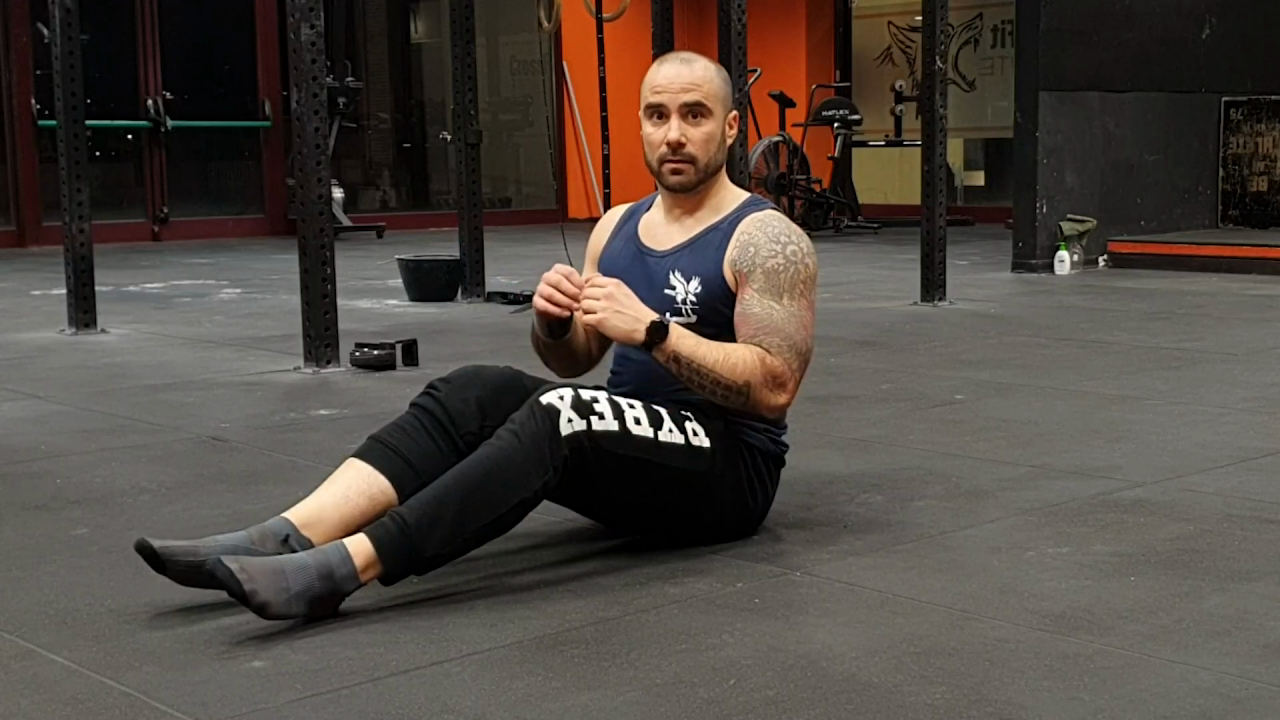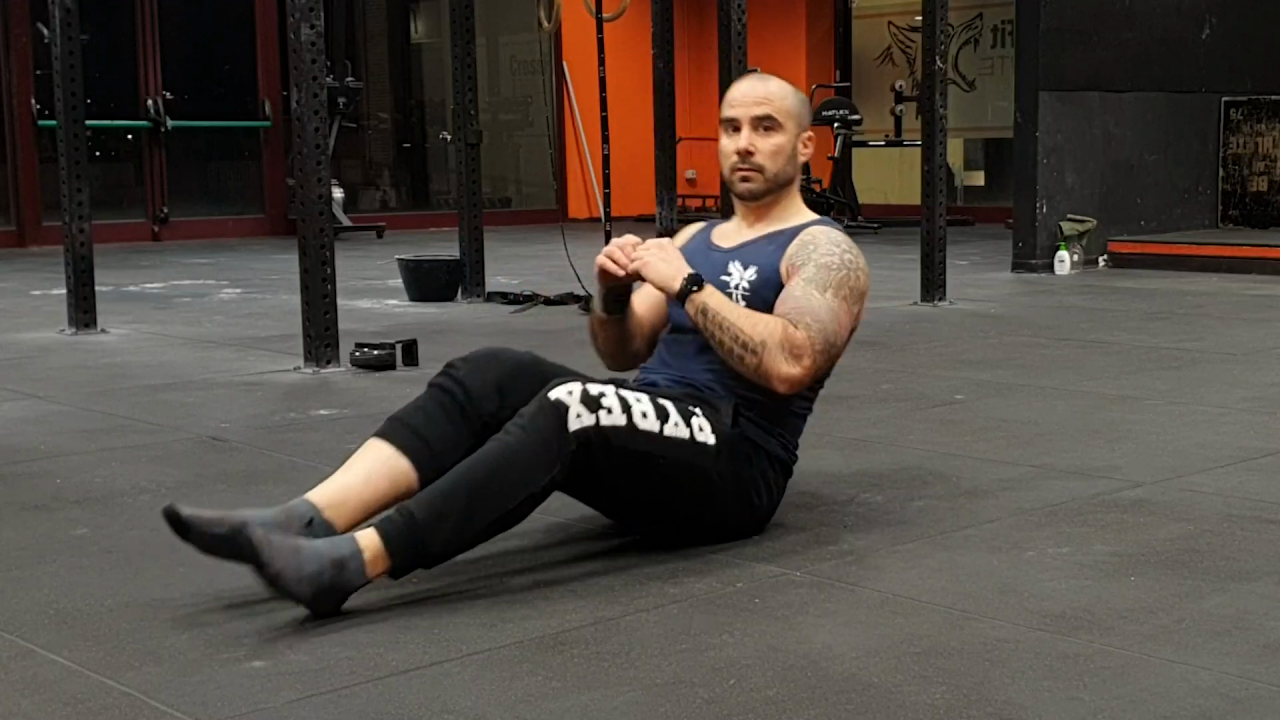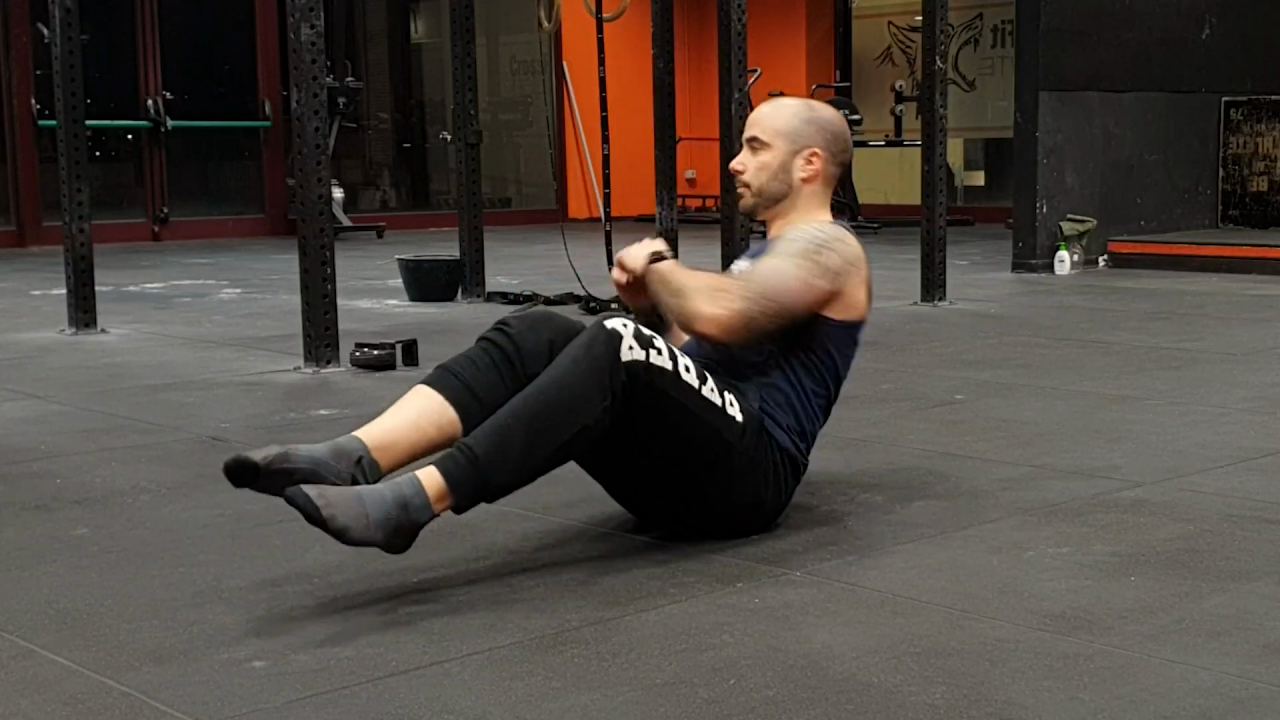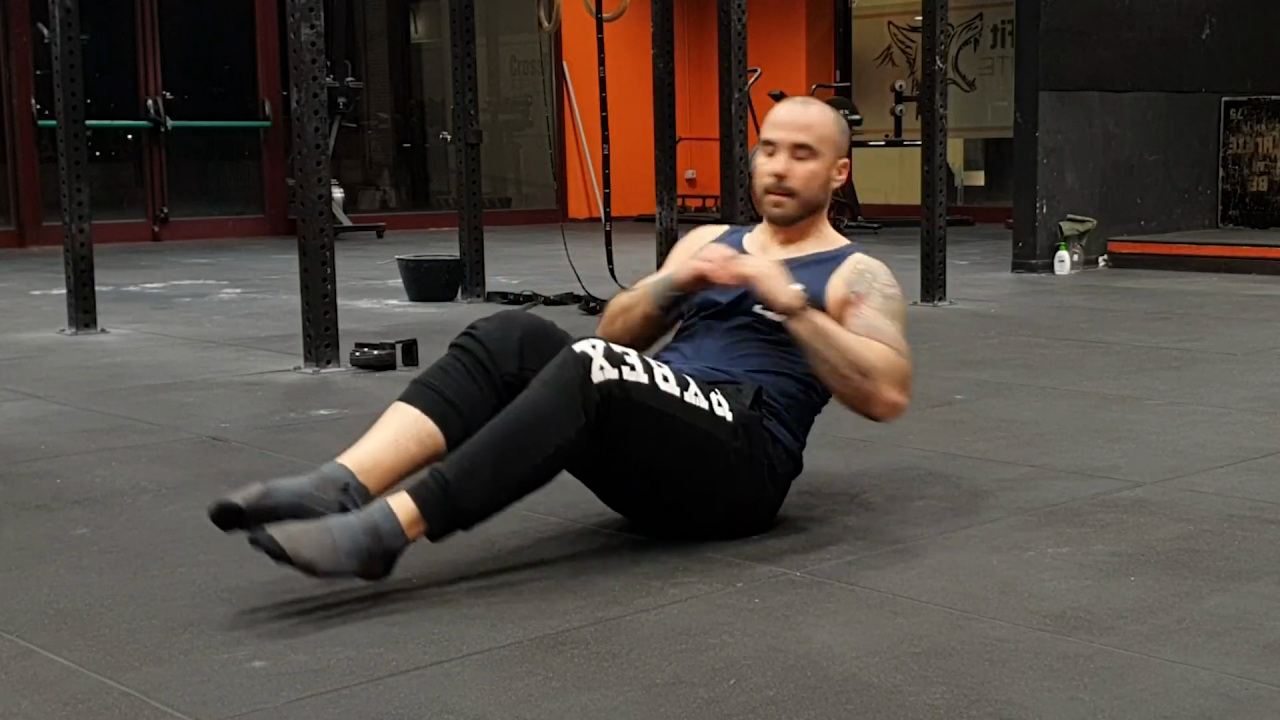
dt=0.7s
person 1, frame 1
left shoulder: (766, 240)
right shoulder: (618, 227)
left elbow: (774, 389)
right elbow: (571, 363)
left wrist: (649, 329)
right wrist: (552, 318)
left hip: (726, 472)
right hip: (627, 449)
left knee: (562, 416)
right knee: (478, 393)
left ankle: (343, 568)
right ankle: (285, 539)
person 1, frame 2
left shoulder: (827, 254)
right shoulder: (699, 239)
left elbow: (788, 366)
right elbow: (622, 352)
left wrist: (682, 284)
right wrist: (615, 290)
left hip: (732, 470)
right hip: (648, 444)
left knee: (569, 410)
right knee: (493, 374)
left ankle: (351, 561)
right ankle: (306, 520)
person 1, frame 3
left shoulder: (825, 247)
right shoulder: (775, 252)
left elbow: (717, 316)
left wrist: (656, 264)
right wrist: (647, 293)
left hip: (744, 470)
right hip: (668, 457)
left knee: (620, 344)
right knee: (536, 336)
left ankle: (413, 500)
right ankle: (349, 461)
person 1, frame 4
left shoulder: (856, 276)
right shoulder: (712, 241)
left elbow: (887, 396)
right elbow: (614, 331)
left wrist: (787, 300)
right wrist: (678, 282)
left hip: (738, 464)
right hip: (652, 454)
left knee: (594, 370)
right knee: (512, 338)
left ankle: (387, 528)
right ankle: (338, 489)
